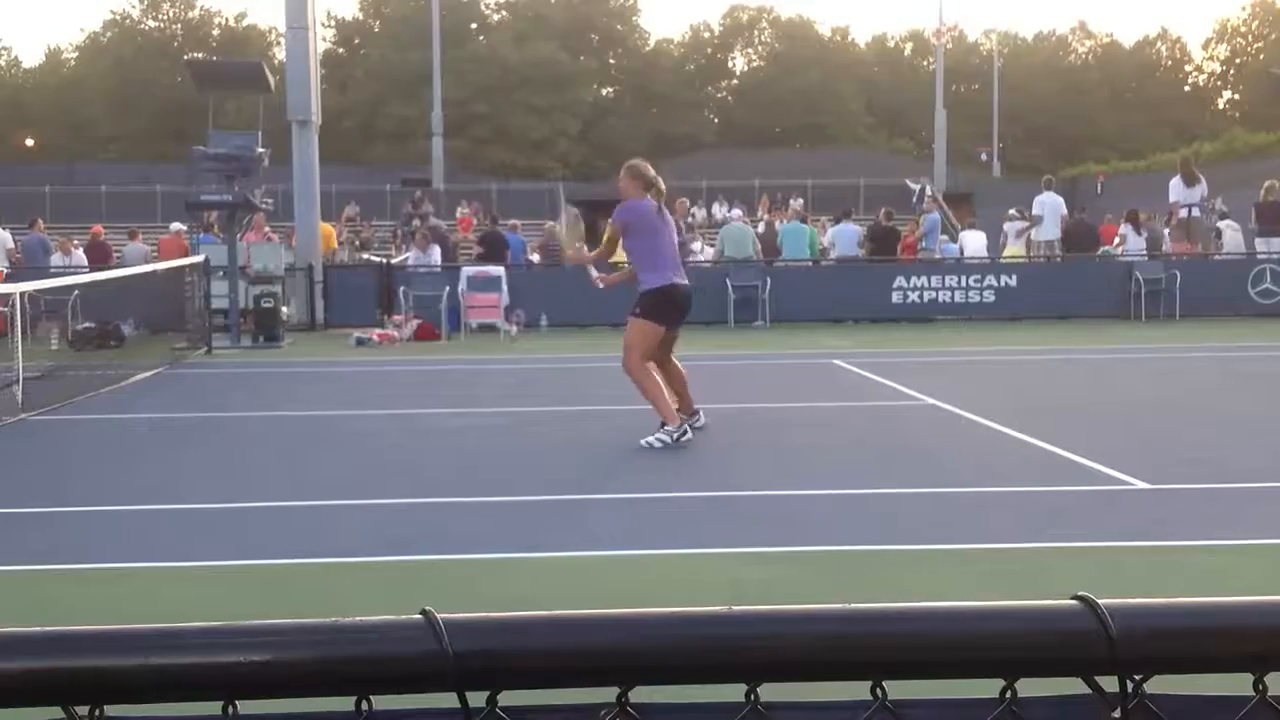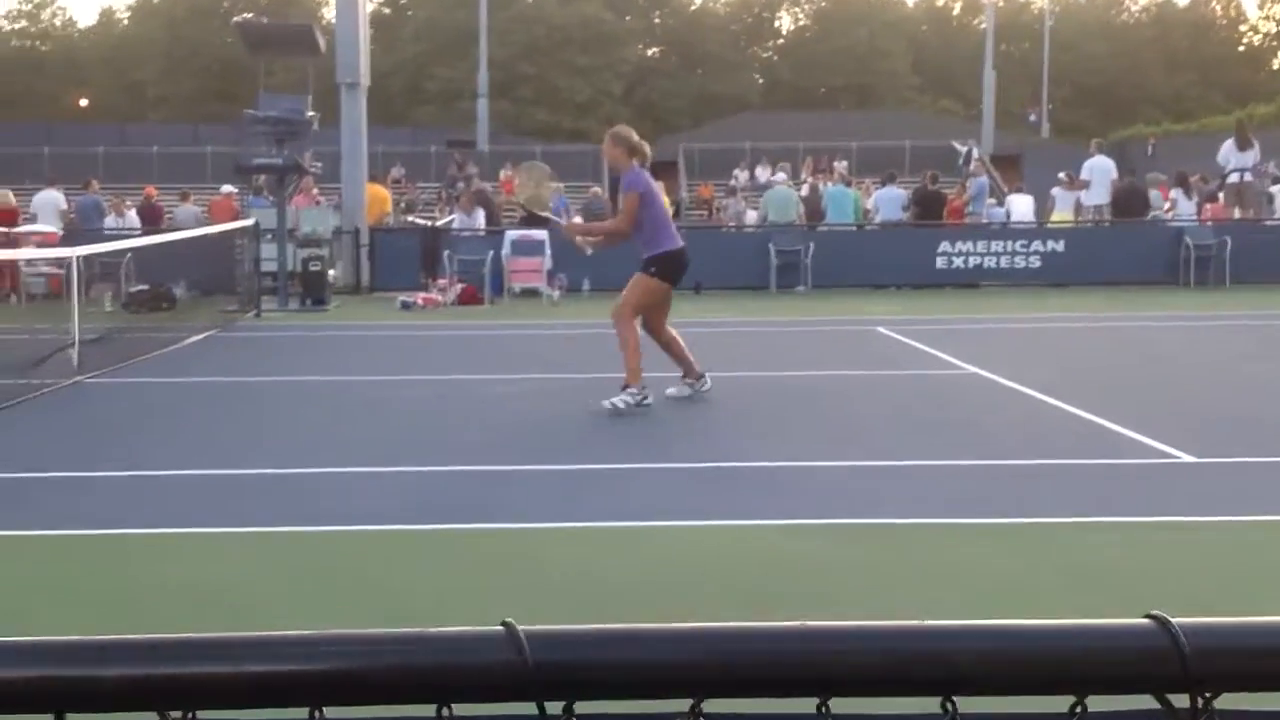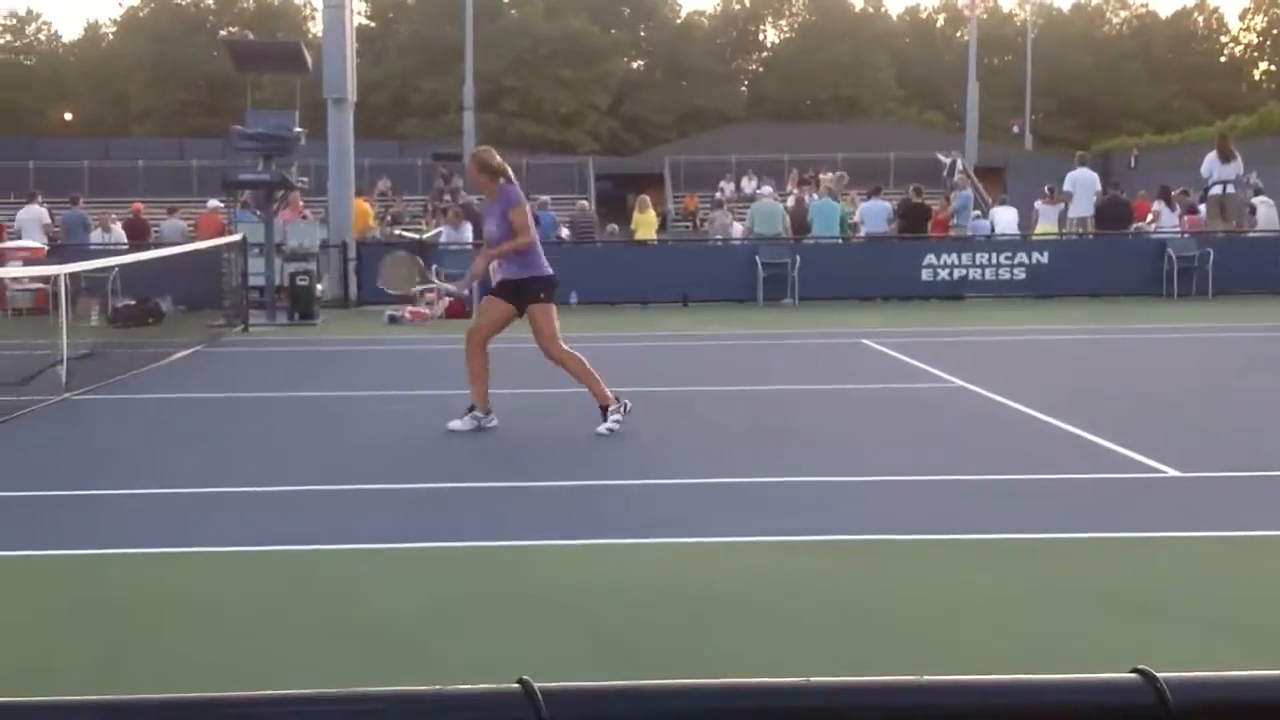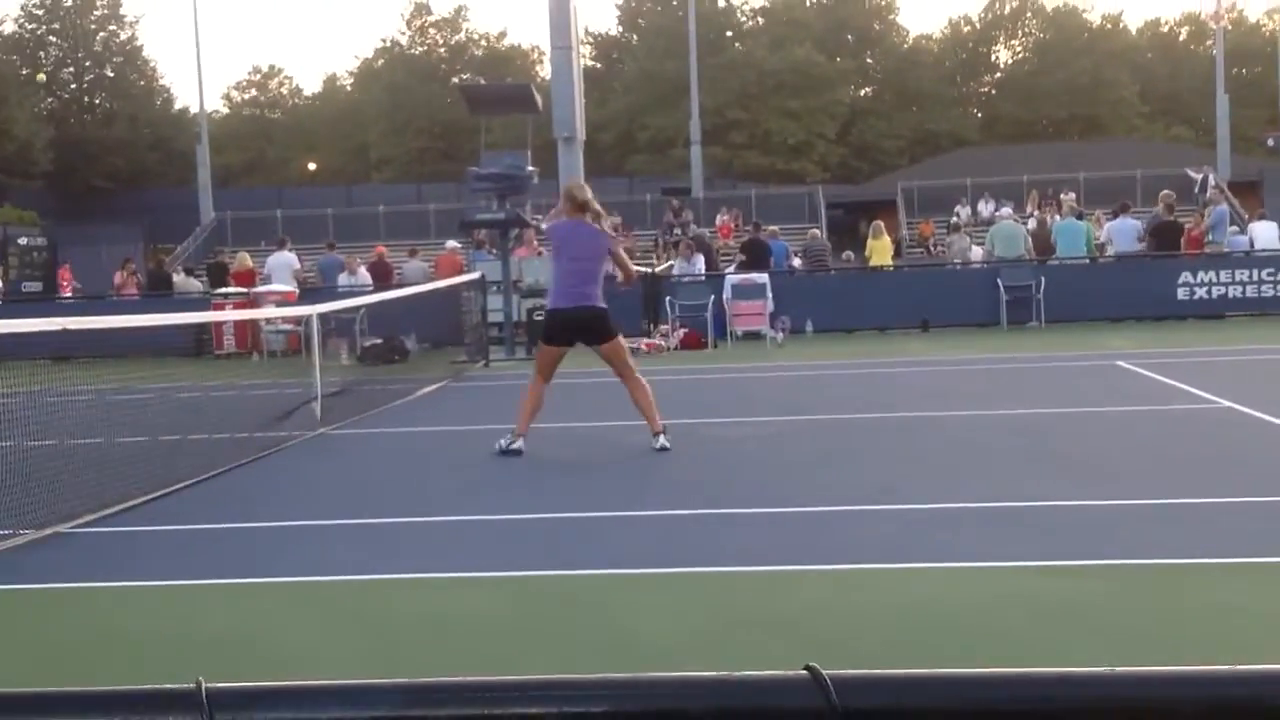
dt=1s
person 1, frame 1
left shoulder: (626, 211)
right shoulder: (661, 213)
left elbow: (607, 251)
left wrist: (584, 258)
right wrist: (612, 279)
left hip: (658, 294)
right hip: (680, 292)
left knee: (634, 362)
right knee: (662, 357)
left ankle: (673, 425)
right ankle: (690, 413)
person 1, frame 2
left shoulder: (632, 179)
right shoulder: (633, 177)
left elbow: (623, 225)
right elbow: (626, 228)
left wrist: (582, 229)
right wrist: (594, 241)
left hip: (665, 258)
right hip: (665, 257)
left knee: (622, 315)
right knee: (654, 325)
left ankle: (634, 387)
right ankle: (695, 377)
person 1, frame 3
left shoulder: (509, 195)
right shoulder: (488, 203)
left elbow: (527, 238)
left wrist: (493, 253)
right wrist: (470, 277)
left hip: (536, 280)
right hip: (509, 282)
left knee: (552, 348)
right knee: (474, 337)
left ankle: (611, 403)
right ankle: (481, 411)
person 1, frame 4
left shoulder: (557, 230)
right shoulder: (605, 238)
right elbow: (630, 277)
left hip: (558, 316)
right hip: (592, 316)
left knee: (539, 380)
right knee: (630, 376)
left ankle: (518, 437)
right ankle: (658, 433)
